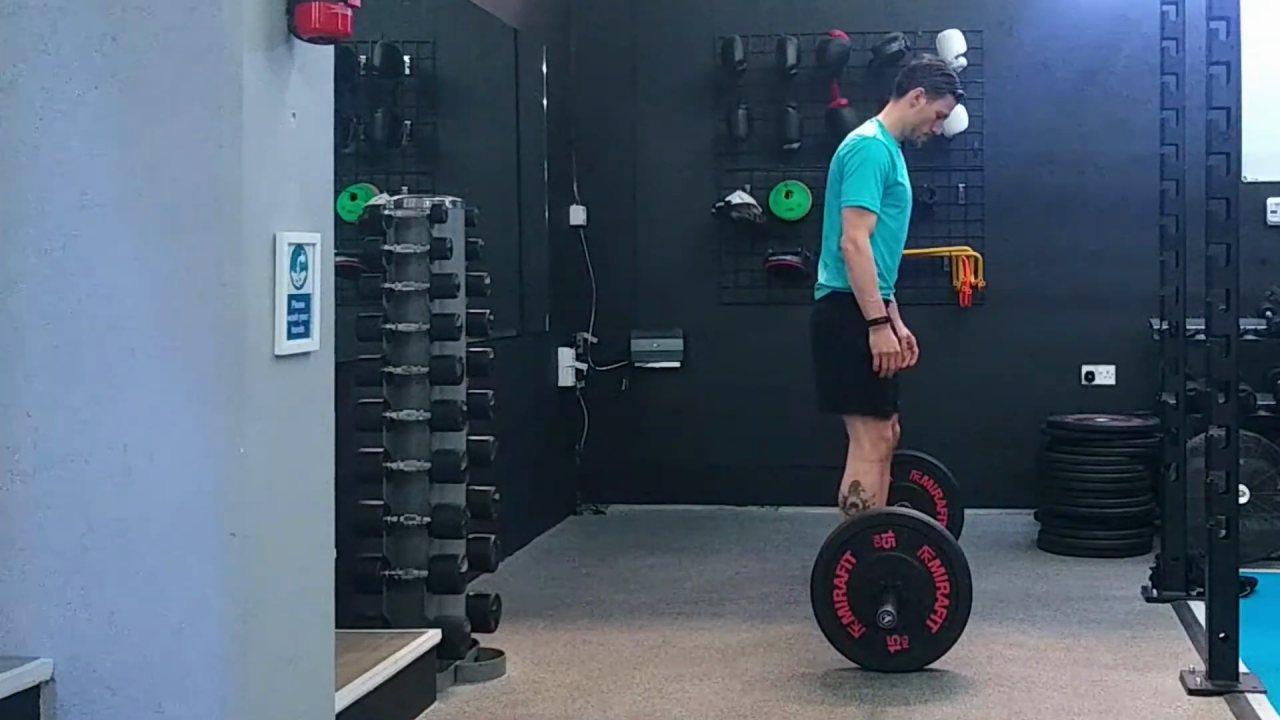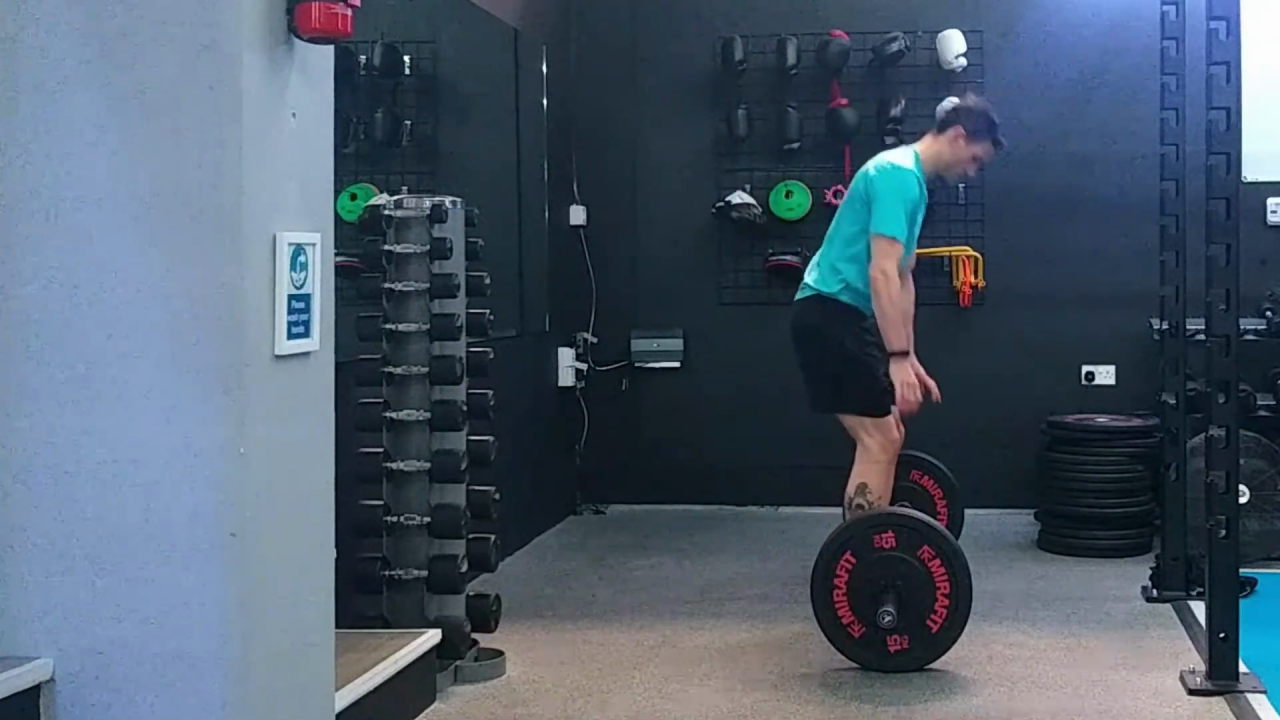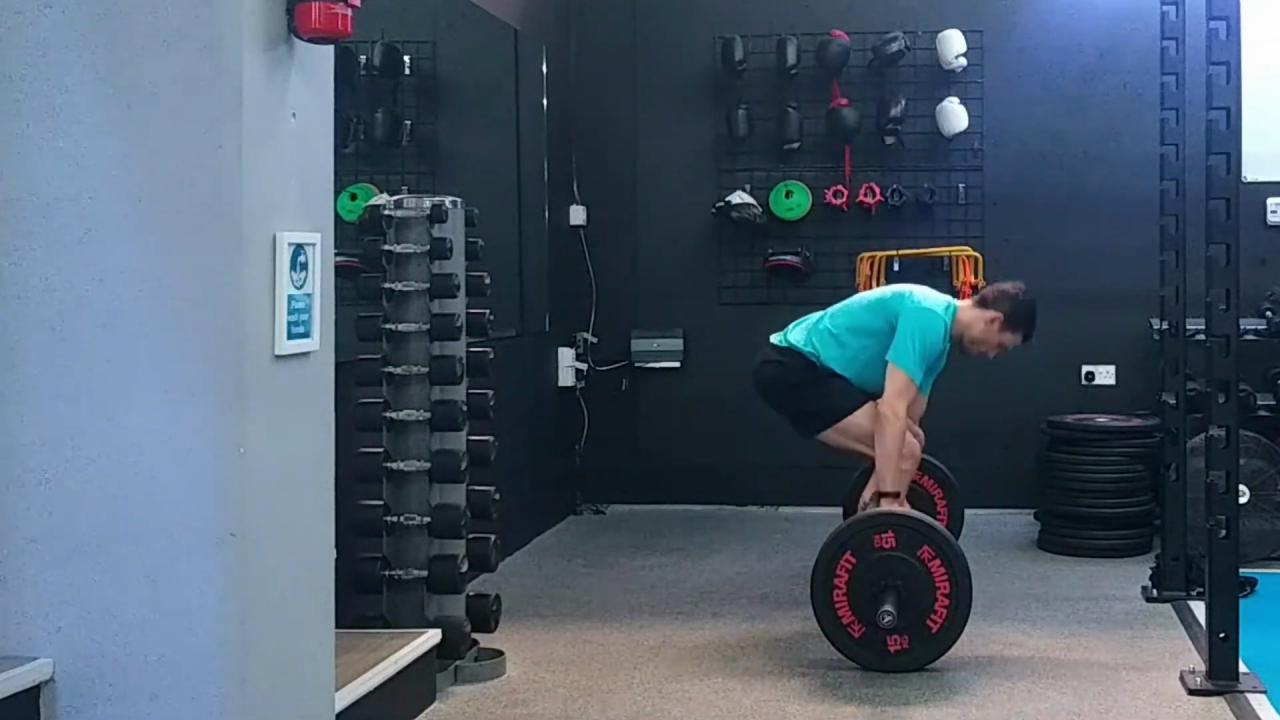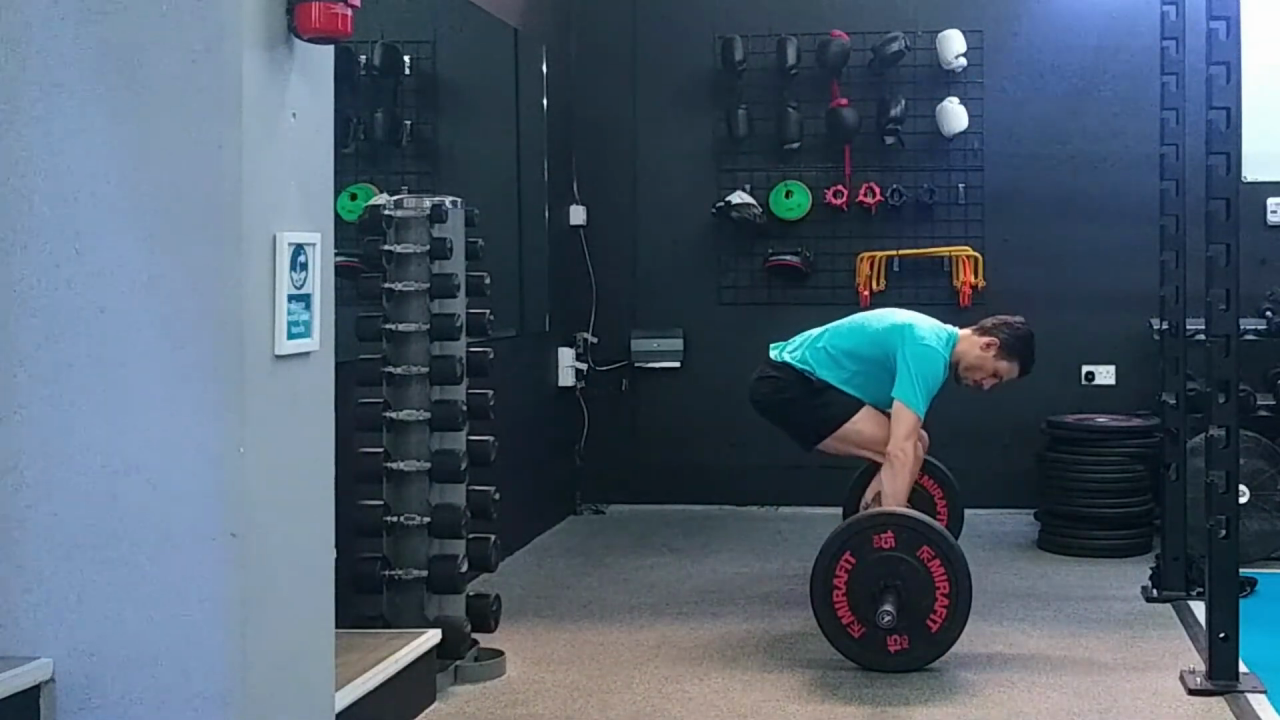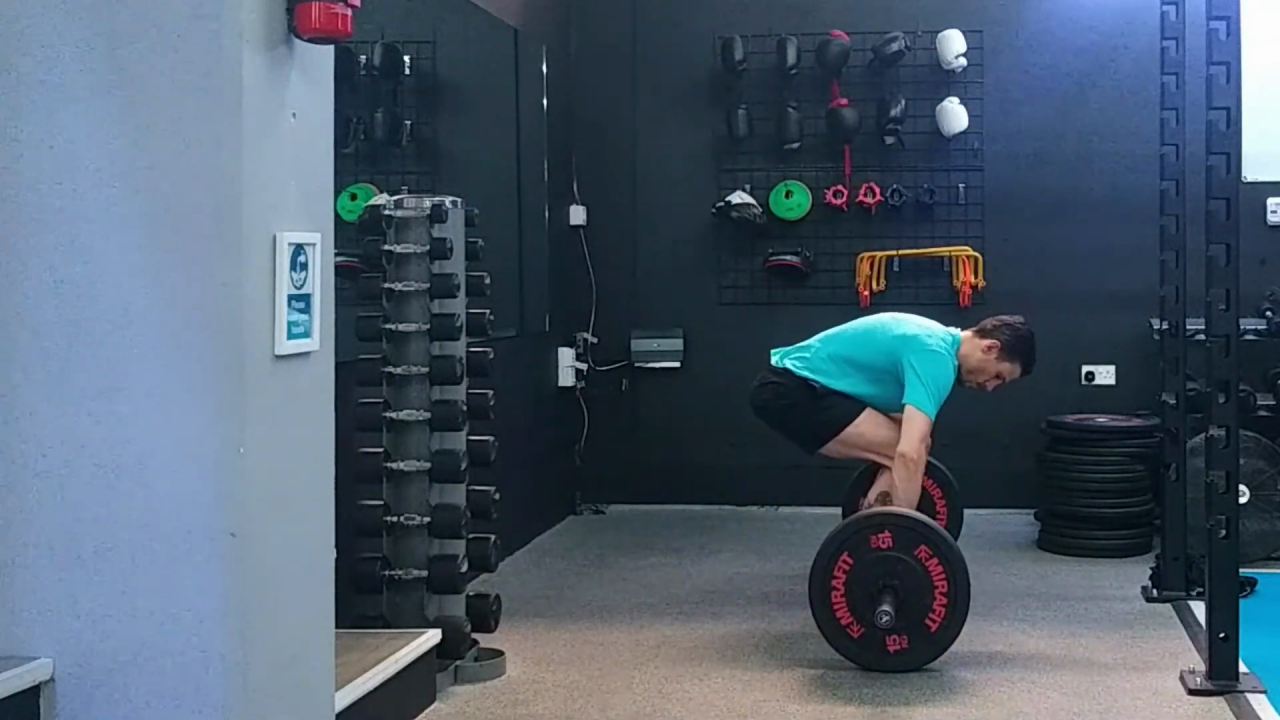
dt=0.5s
person 1, frame 1
left shoulder: (884, 149)
right shoulder: (870, 147)
right elbow: (854, 243)
left wrist: (895, 320)
right wrist: (879, 324)
left hip: (865, 314)
right hip: (852, 314)
left knee: (883, 437)
right knee: (871, 442)
person 1, frame 2
left shoulder: (910, 176)
right shoulder: (899, 175)
left elbow: (902, 278)
right elbow: (884, 273)
left wrist: (910, 359)
right wrist: (899, 358)
left hip: (842, 314)
right hip: (827, 314)
left knee: (886, 436)
right knee: (880, 440)
person 1, frame 3
left shoulder: (936, 322)
right shoulder: (929, 319)
left elbow: (907, 417)
right elbow: (891, 410)
left wrist: (897, 500)
right wrist: (890, 498)
left hip: (806, 367)
right hip: (791, 368)
left knee: (908, 444)
right knee: (900, 452)
person 1, frame 4
left shoulder: (934, 340)
right shoulder: (928, 353)
left elbow: (904, 440)
right elbow: (898, 450)
left hip: (797, 378)
right hip: (786, 382)
left knee: (915, 443)
right knee: (906, 449)
person 1, frame 5
left shoulder: (936, 341)
right shoulder: (936, 358)
left elbow: (907, 444)
right elbow: (909, 454)
left hip: (797, 383)
right hip: (787, 389)
left knee: (906, 444)
right knee: (908, 449)
